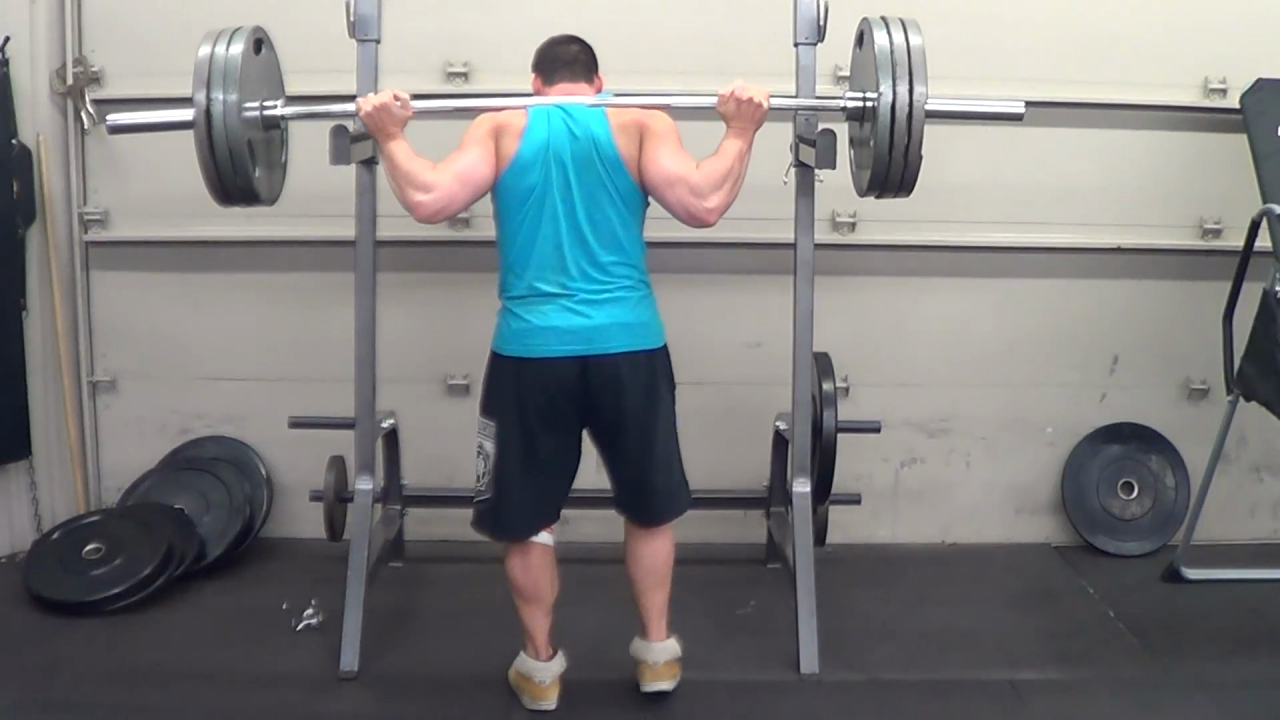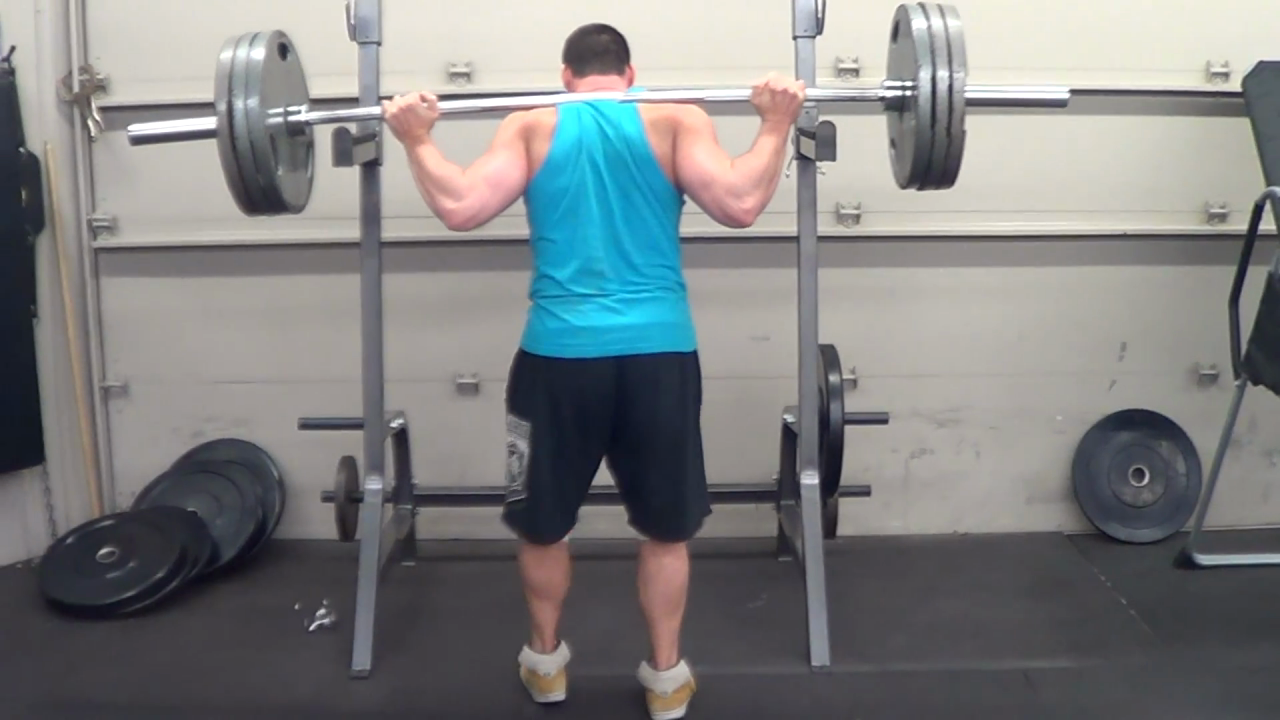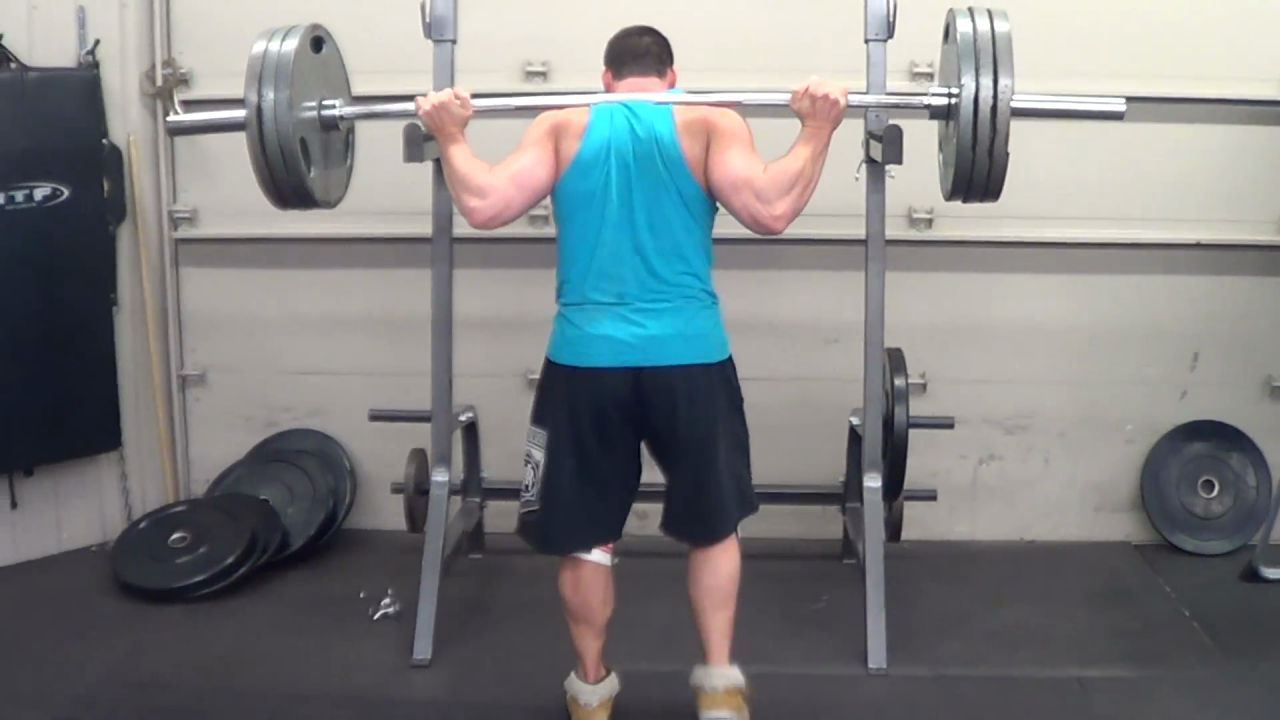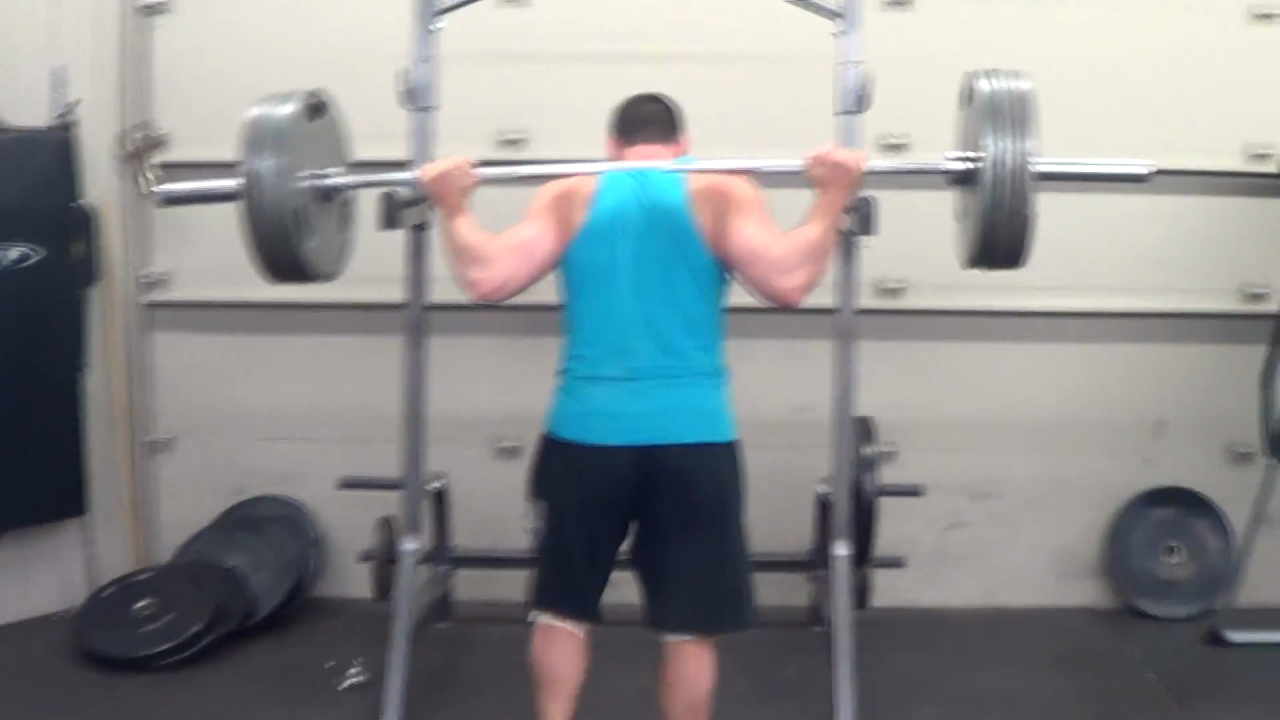
dt=0.7s
person 1, frame 1
left shoulder: (500, 126)
right shoulder: (641, 123)
left elbow: (428, 201)
right elbow: (703, 205)
left wrist: (389, 134)
right wrist: (741, 130)
left hip: (530, 351)
right hip: (628, 347)
left knee: (525, 520)
right knee: (649, 509)
left ankle: (540, 665)
right ankle: (657, 650)
person 1, frame 2
left shoulder: (530, 126)
right shoulder: (675, 119)
left elbow: (461, 208)
right elbow: (740, 204)
left wrist: (417, 140)
right wrist: (776, 126)
left hip: (559, 350)
right hip: (659, 349)
left knee: (540, 520)
right knee: (665, 527)
left ankle: (544, 659)
person 1, frame 3
left shoulder: (562, 126)
right shoulder: (710, 122)
left elbow: (484, 206)
right elbow: (769, 211)
left wrist: (450, 136)
right wrist: (817, 129)
left hip: (585, 359)
right hip: (689, 357)
left knee: (583, 536)
right knee: (714, 525)
person 1, frame 4
left shoulder: (568, 196)
right shoulder: (722, 193)
left elbow: (488, 279)
right elbow: (786, 282)
left wrist: (453, 207)
right wrist: (833, 199)
left hip: (585, 434)
right hip: (694, 436)
left knee: (562, 605)
right knee: (691, 627)
